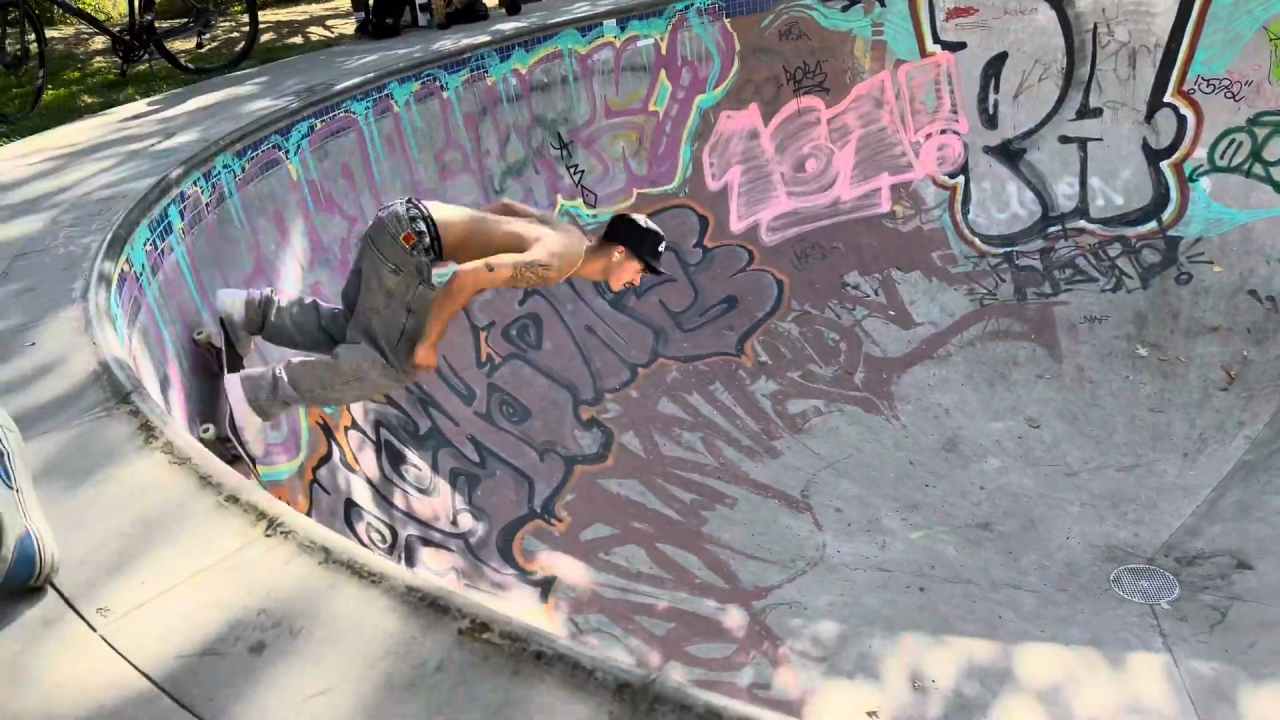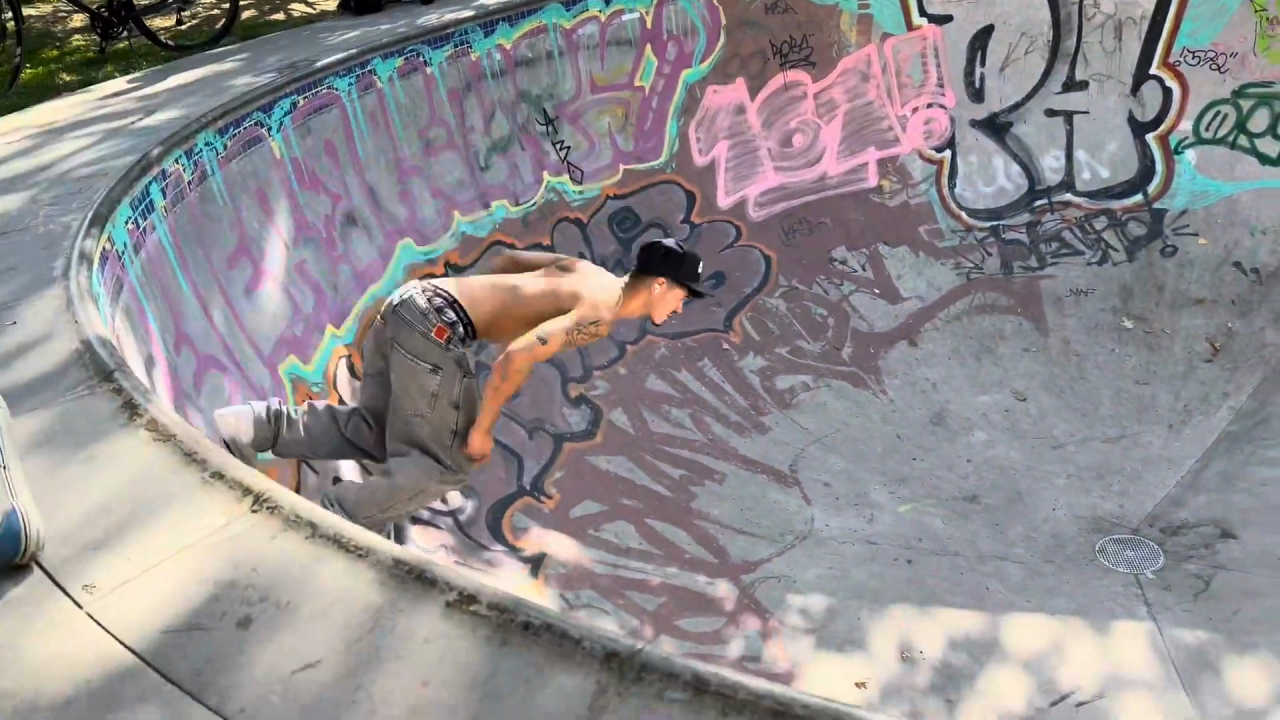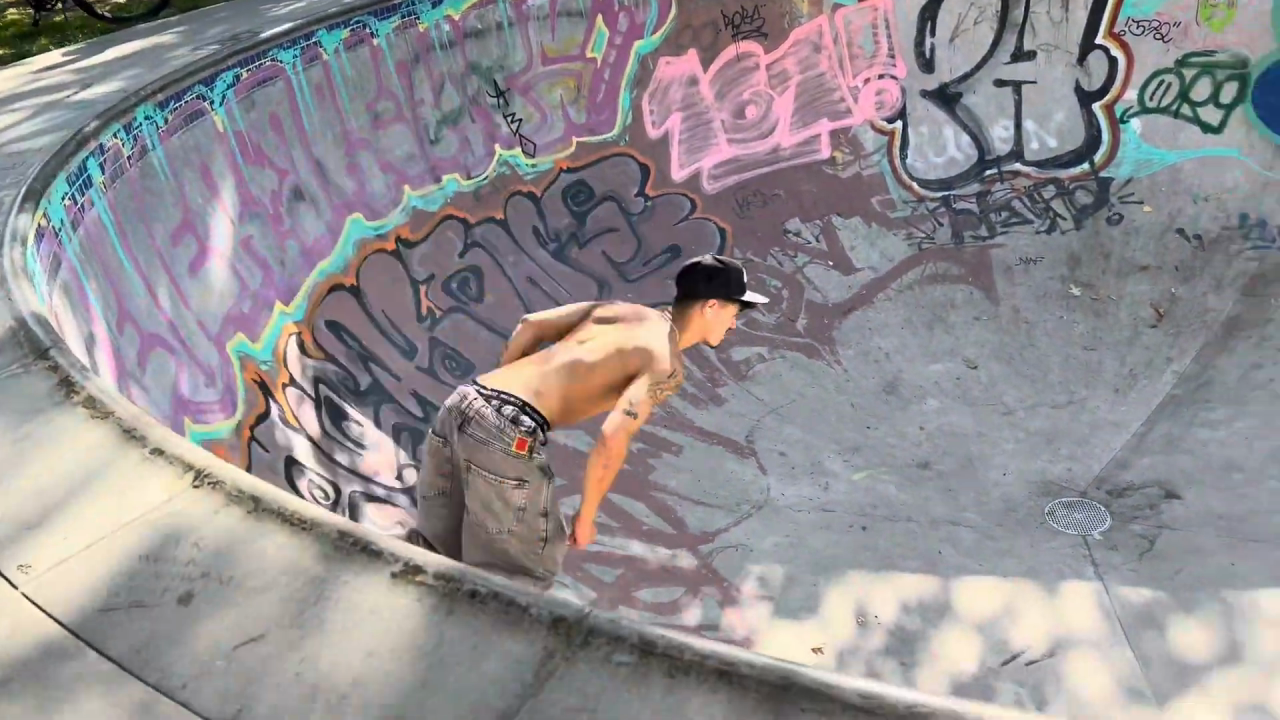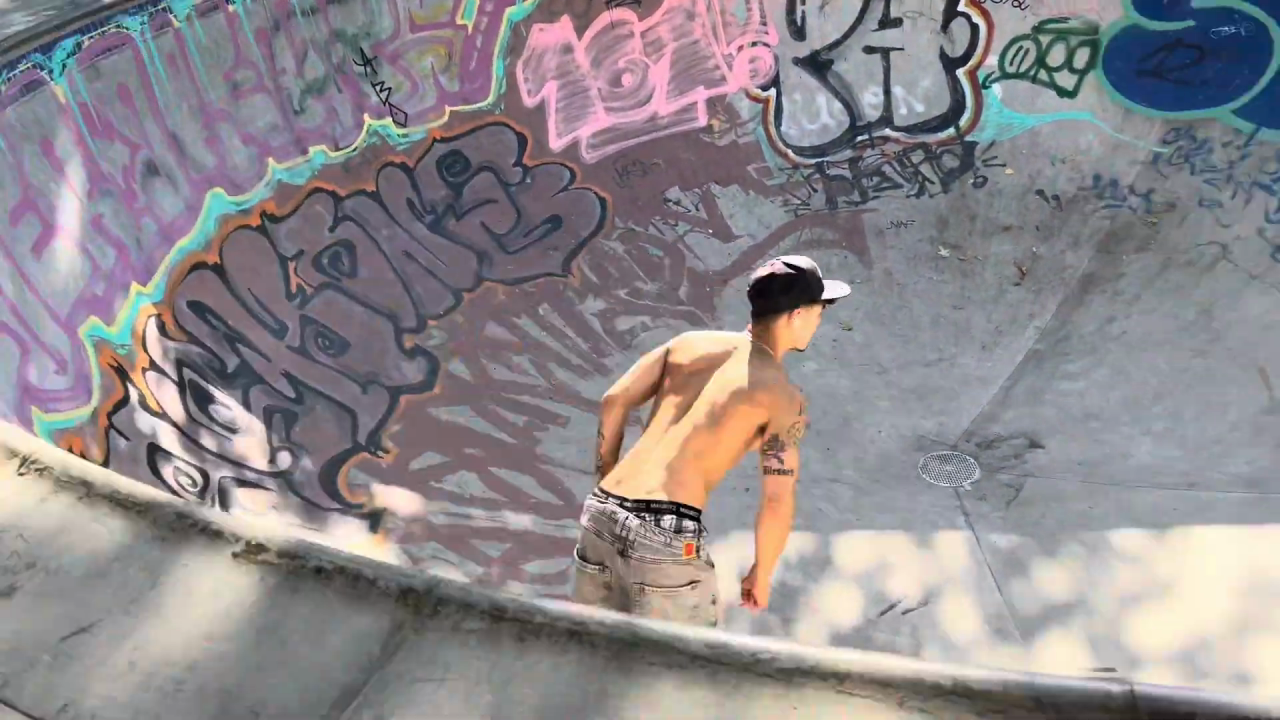
dt=0.1s
person 1, frame 1
left shoulder: (568, 234)
right shoulder: (556, 263)
left elbow: (503, 205)
right elbow: (464, 278)
right wrist: (429, 343)
left hip: (402, 217)
right hip: (408, 238)
left knee: (351, 334)
right knee: (392, 366)
left ankle: (249, 312)
right ankle: (254, 395)
person 1, frame 2
left shoulder: (592, 271)
right shoulder: (602, 314)
left elbow: (512, 256)
right elbow: (522, 354)
right wrist: (483, 428)
left hip: (415, 301)
right hip: (434, 329)
left knee: (377, 434)
right knee: (442, 467)
left ankle: (260, 426)
right ankle: (329, 518)
person 1, frame 3
left shoulder: (619, 311)
right shoulder: (666, 365)
left elbow: (529, 322)
right elbow: (612, 438)
right wrist: (587, 518)
left hip: (464, 408)
right hip: (507, 437)
right knee: (521, 576)
person 1, frame 4
left shoulder: (689, 343)
right shoulder: (782, 397)
left elbow: (614, 401)
right elbow: (778, 504)
right wrist: (764, 575)
left hip: (603, 516)
right hip: (668, 537)
